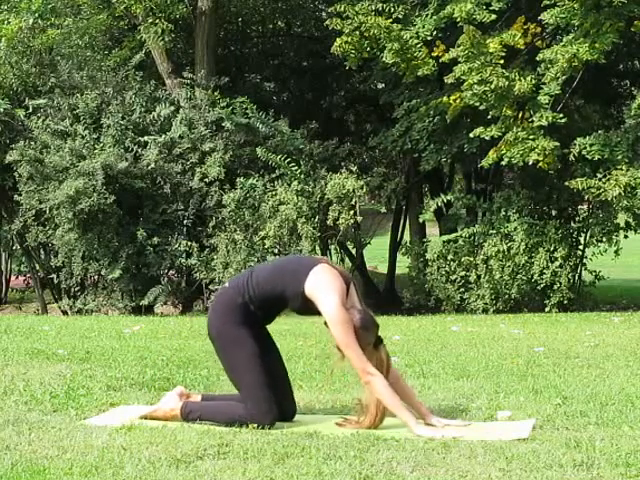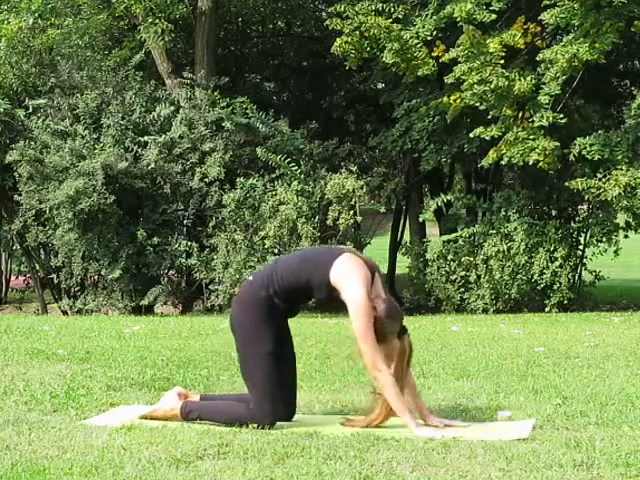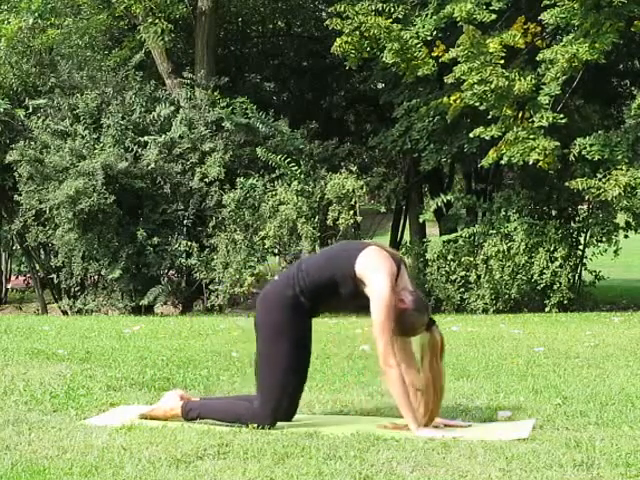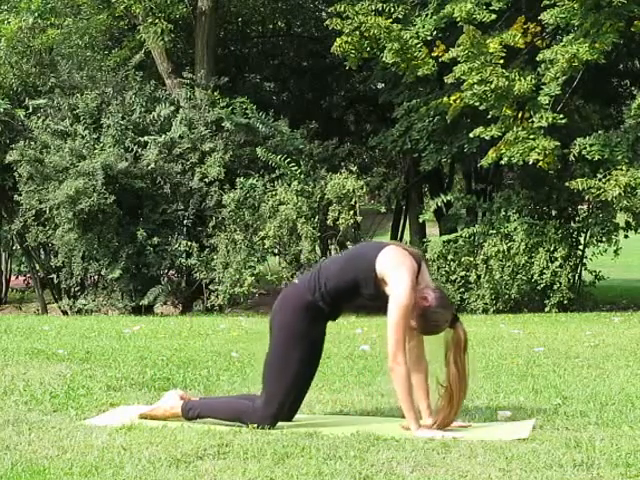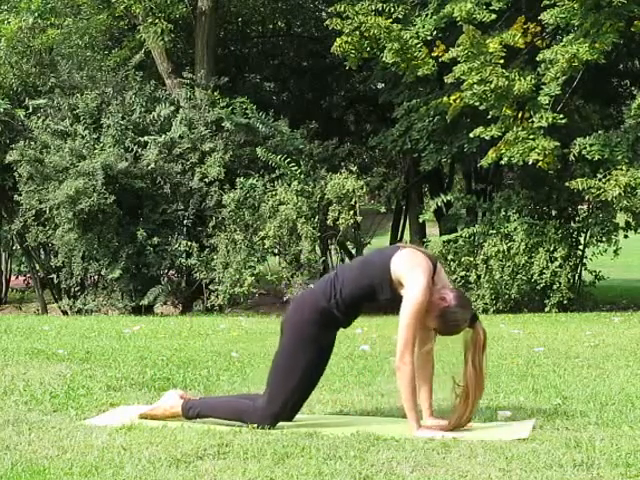
dt=0.4s
person 1, frame 1
left shoulder: (347, 298)
right shoulder: (334, 304)
left elbow: (383, 364)
right elbow: (368, 373)
left wrist: (428, 415)
right wrist: (416, 425)
left hip: (249, 317)
right hip: (230, 314)
left knee: (284, 410)
right knee: (262, 415)
left ankle: (192, 397)
right ankle: (179, 409)
person 1, frame 2
left shoulder: (373, 288)
right shoulder: (359, 293)
left elbow: (395, 359)
right elbow: (378, 367)
left wrist: (428, 415)
right wrist: (415, 426)
left hip: (272, 310)
right hip: (255, 307)
left knee: (284, 410)
right knee: (265, 415)
left ankle: (192, 397)
right ankle: (179, 408)
person 1, frame 3
left shoulder: (400, 284)
right shoulder: (384, 286)
left elbow: (406, 356)
right elbow: (389, 363)
left wrist: (427, 414)
right wrist: (415, 427)
left hip: (298, 309)
right hip: (281, 305)
left knee: (283, 410)
right knee: (266, 416)
left ankle: (190, 399)
right ankle: (179, 407)
person 1, frame 4
left shoulder: (418, 282)
right shoulder: (405, 282)
left elbow: (416, 354)
right elbow: (397, 361)
left wrist: (427, 414)
right wrist: (415, 426)
left hip: (314, 312)
right hip: (299, 308)
left knee: (284, 409)
right knee: (266, 415)
left ankle: (192, 399)
right ankle: (179, 407)
person 1, frame 5
left shoulder: (433, 282)
right shoulder: (420, 282)
left elbow: (424, 353)
right elbow: (404, 360)
left wrist: (428, 415)
right wrist: (415, 426)
left hip: (326, 317)
right hip: (313, 314)
left knee: (284, 409)
right knee: (267, 414)
left ankle: (189, 398)
right ankle: (181, 406)
